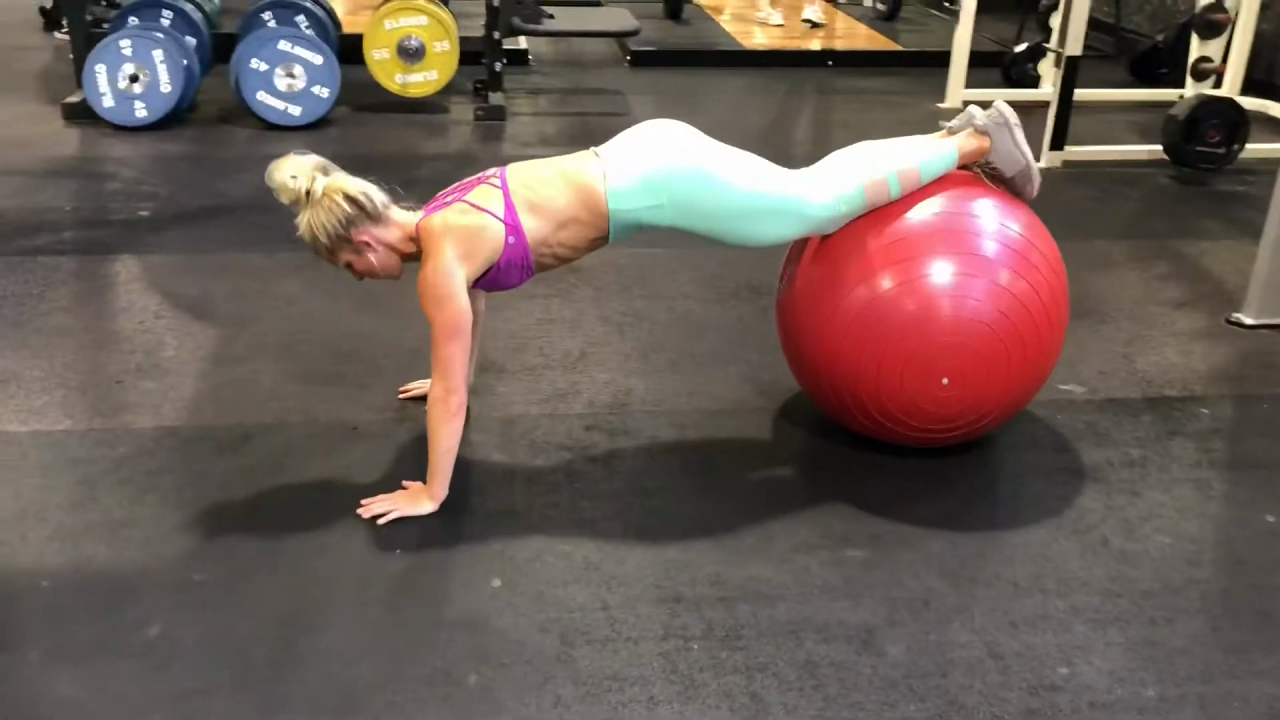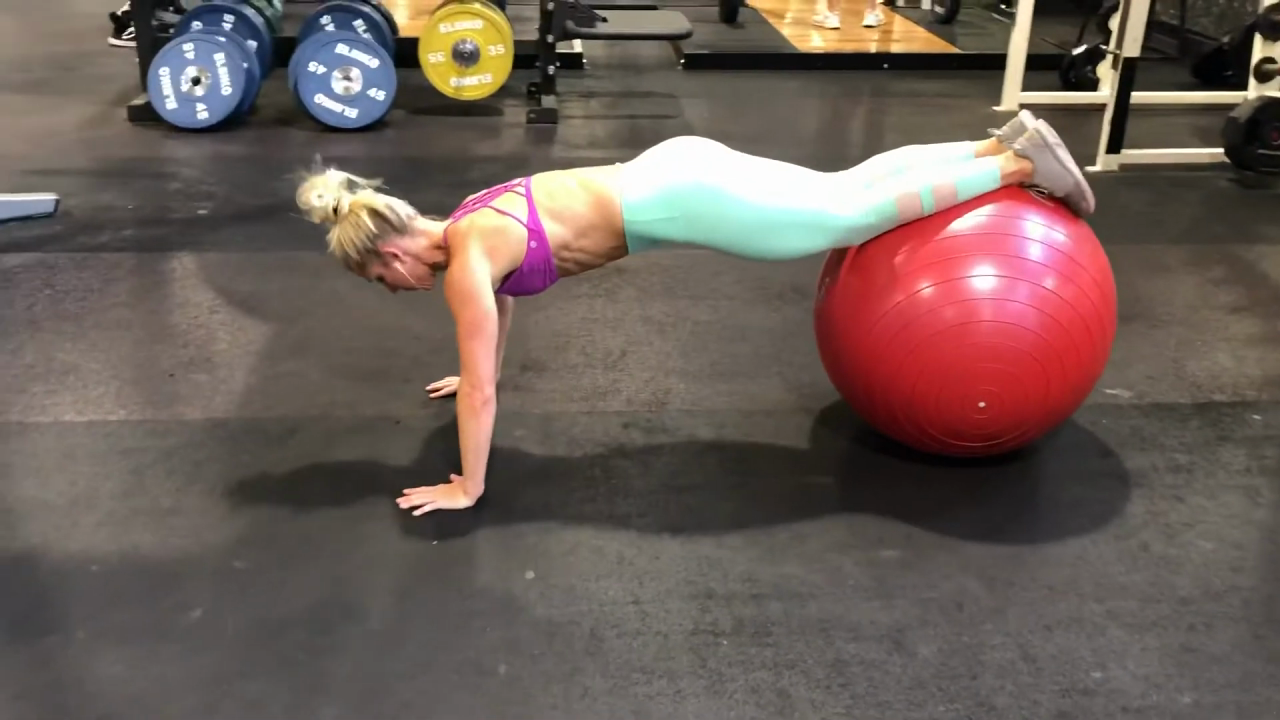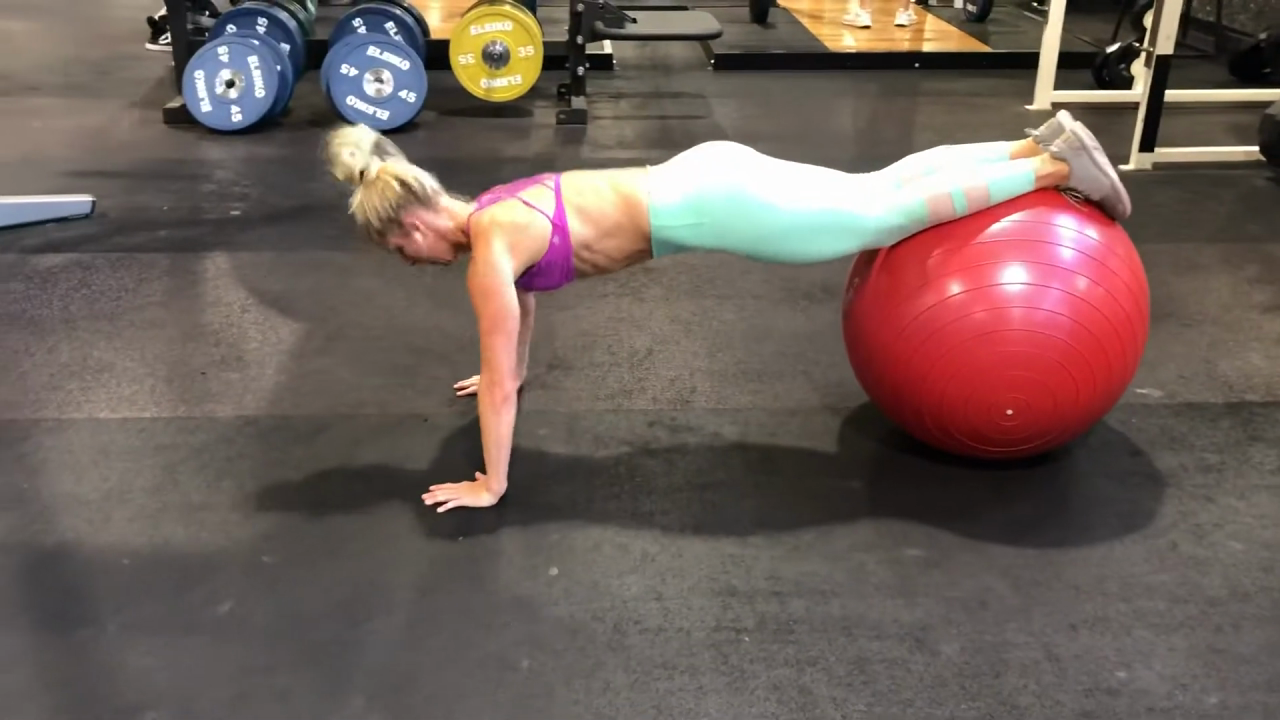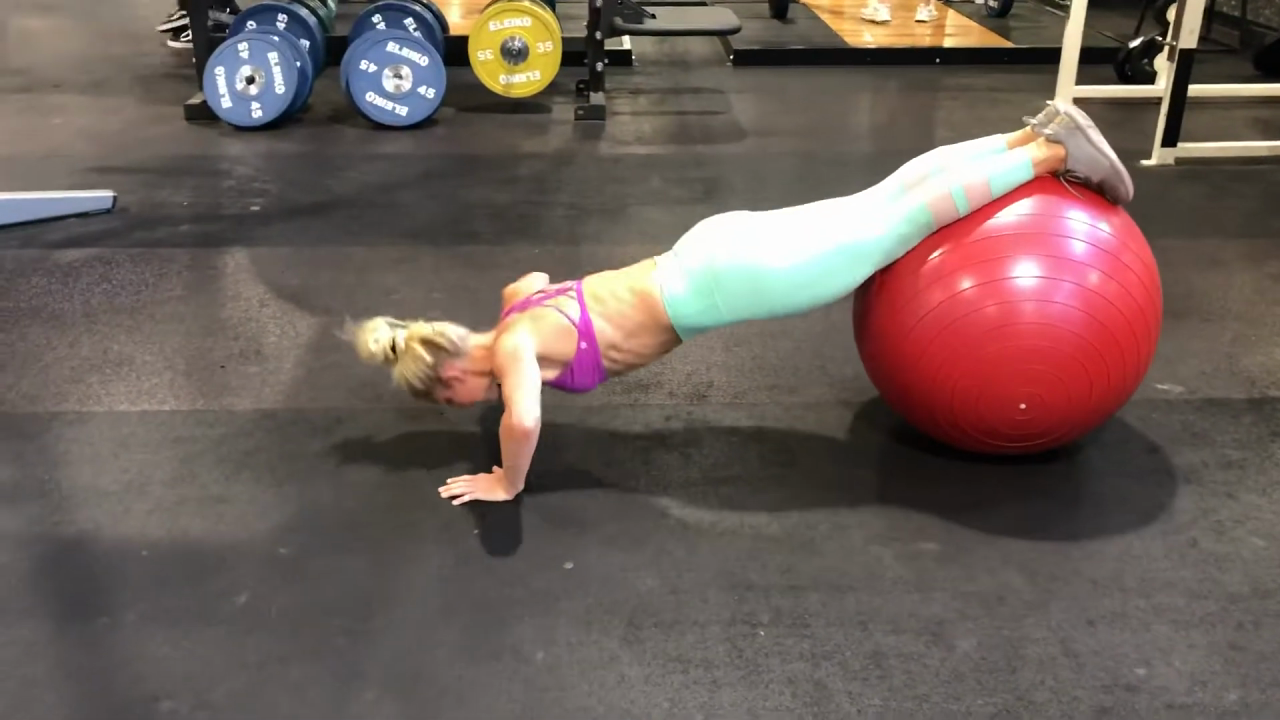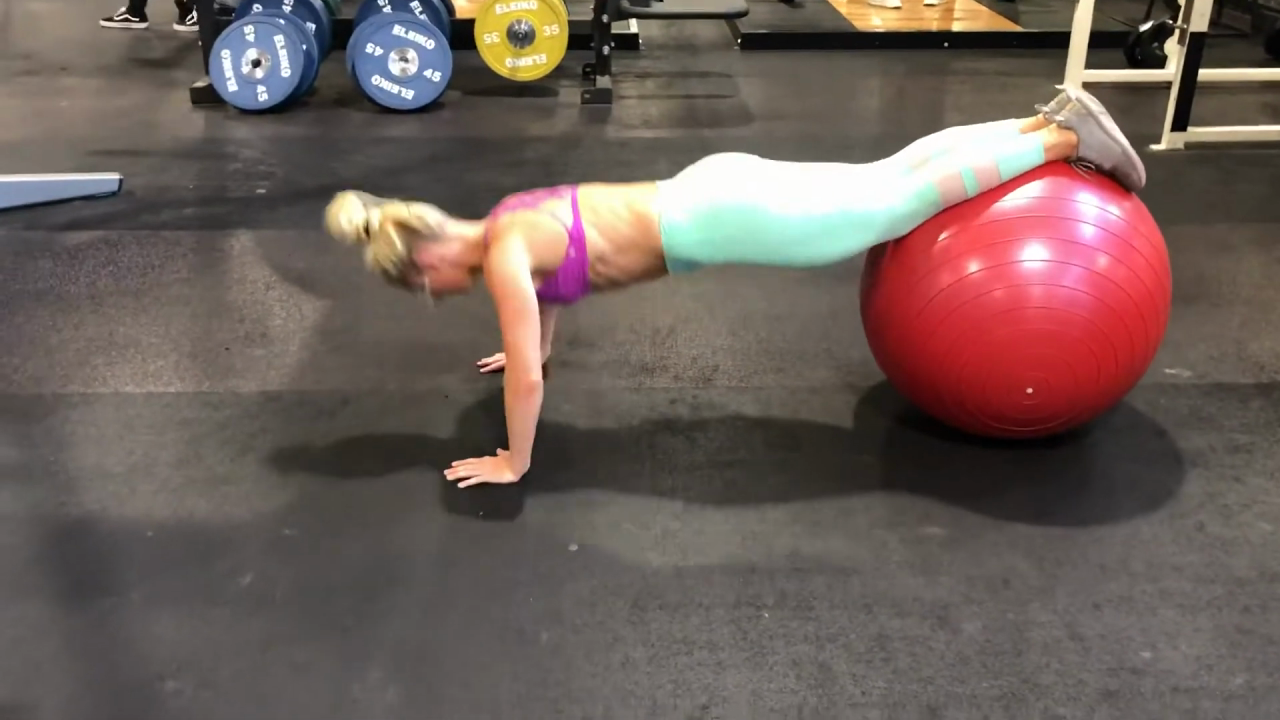
dt=0.4s
person 1, frame 1
left shoulder: (440, 251)
right shoulder: (440, 219)
left elbow: (451, 391)
right elbow: (476, 294)
left wrist: (431, 495)
right wrist: (448, 380)
left hip: (657, 185)
right hip: (648, 152)
left knee: (825, 206)
right knee: (813, 184)
left ankle: (981, 145)
right ankle: (957, 135)
person 1, frame 2
left shoulder: (462, 254)
right shoulder: (470, 229)
left elbow: (479, 390)
right elbow: (501, 298)
left wrist: (468, 489)
right wrist: (481, 377)
left hip: (674, 201)
right hip: (674, 171)
left knee: (855, 217)
right knee: (846, 191)
left ankle: (1022, 164)
right ankle: (1003, 144)
person 1, frame 3
left shoulder: (486, 246)
right shoulder: (486, 215)
left elbow: (497, 388)
right elbow: (522, 287)
left wrist: (490, 486)
right wrist: (513, 368)
left hip: (700, 207)
right hip: (700, 181)
left knee: (882, 218)
right knee: (879, 191)
left ankle: (1057, 167)
right ankle: (1037, 146)
person 1, frame 4
left shoulder: (512, 344)
right shoulder: (515, 308)
left elbow: (523, 423)
left wrist: (506, 486)
left hip: (717, 282)
right hip: (714, 249)
left knee: (892, 228)
right knee: (879, 207)
left ankle: (1054, 153)
right ankle: (1036, 136)
person 1, frame 5
left shoulder: (500, 253)
right shoulder: (506, 222)
left elbow: (524, 378)
left wrist: (513, 463)
right wrist: (534, 351)
left hip: (718, 218)
right hip: (713, 188)
left knee: (897, 206)
right knee: (889, 176)
left ankle: (1066, 139)
right ankle: (1048, 121)
